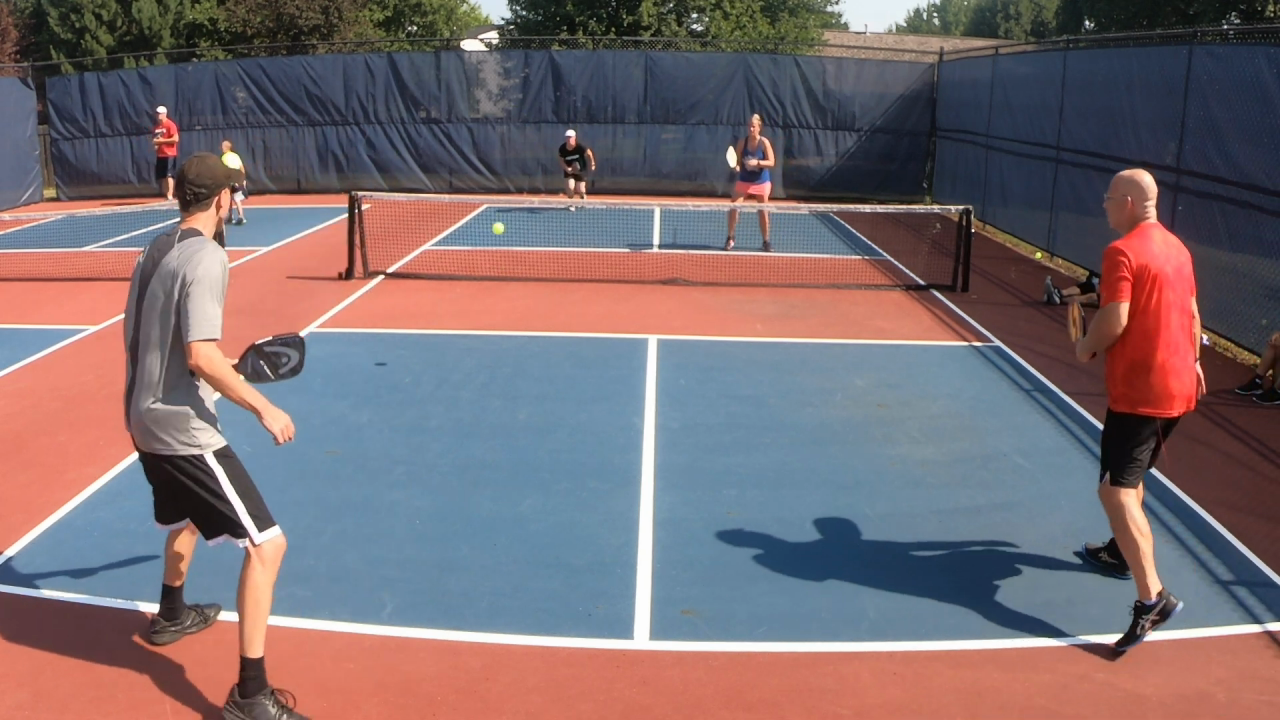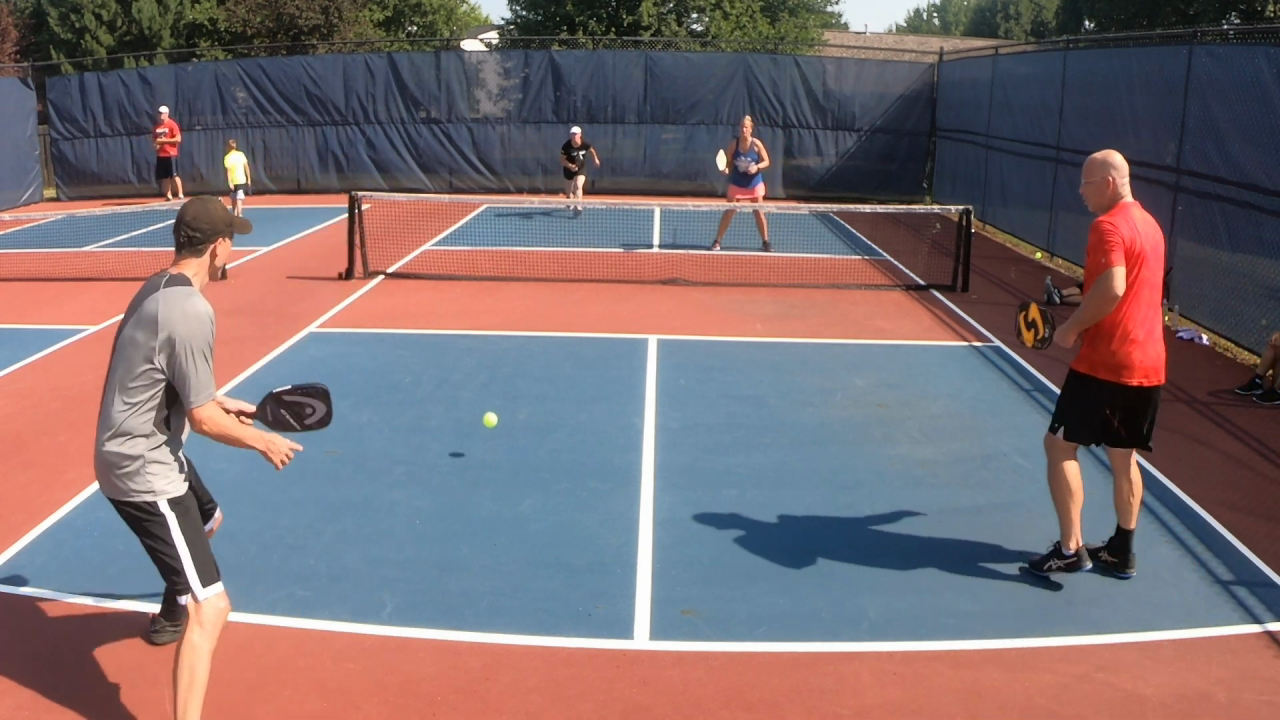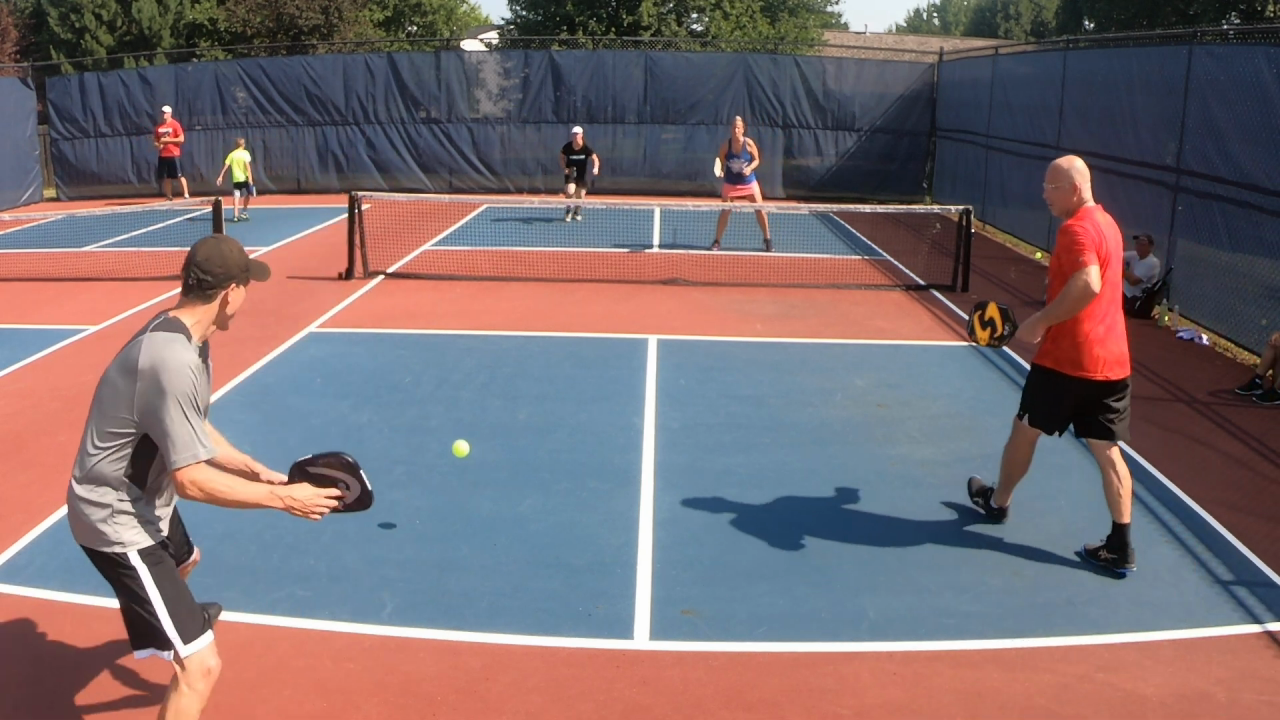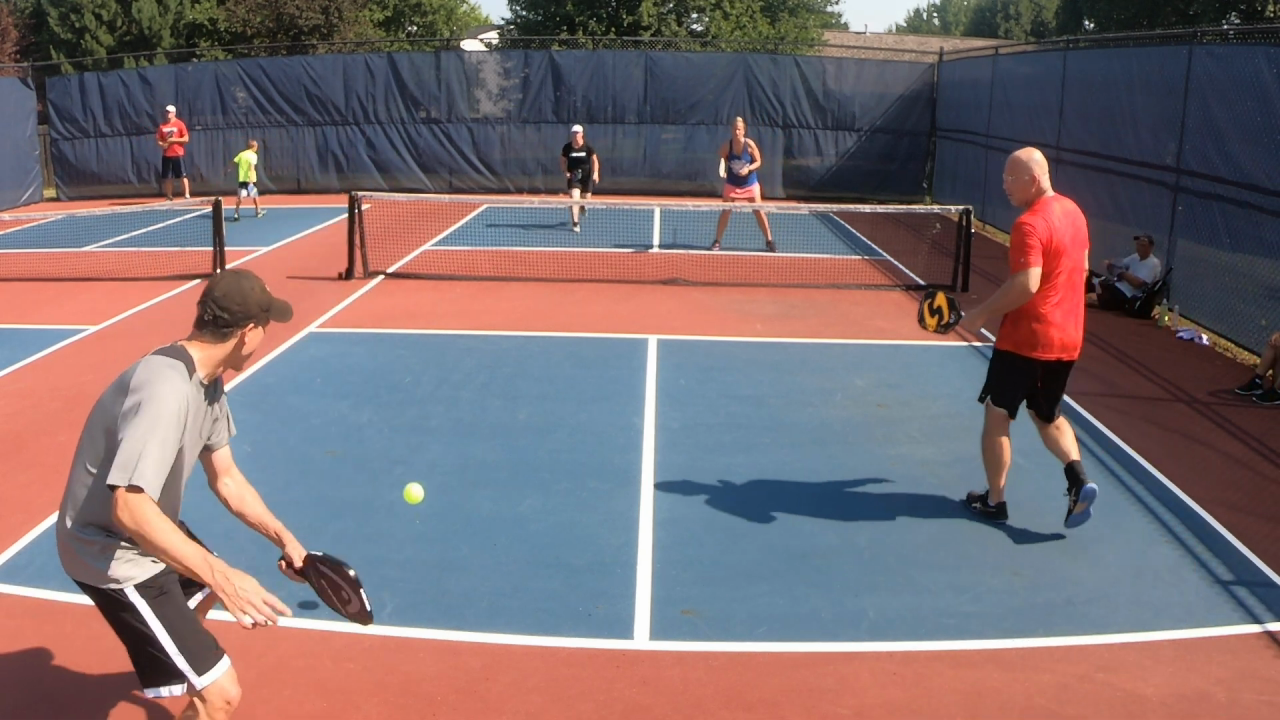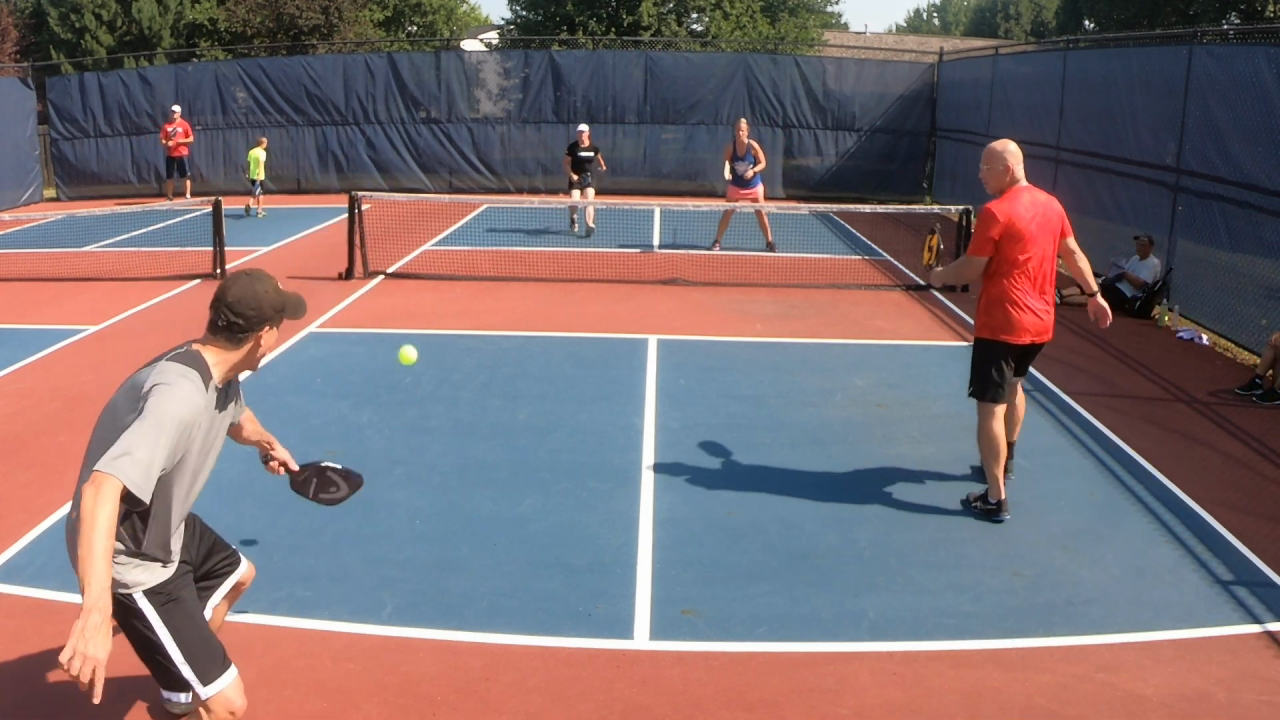
dt=0.2s
person 1, frame 1
left shoulder: (157, 250)
right shoulder: (207, 258)
right elbow: (200, 356)
right wrist: (265, 408)
left hip: (147, 422)
right hip: (182, 429)
left knee: (194, 514)
right knee: (265, 546)
left ankle: (171, 613)
person 1, frame 2
left shoulder: (160, 289)
right shoulder: (191, 313)
right elbow: (203, 419)
left wrist: (229, 404)
right wrist: (264, 443)
left hip: (140, 455)
right hip: (142, 472)
left knee: (203, 522)
right knee: (210, 613)
left ankle: (178, 607)
person 1, frame 3
left shoulder: (186, 341)
right shoulder: (173, 362)
left elbow: (195, 433)
right elbow: (189, 478)
left wrist: (266, 475)
right wrist: (282, 495)
left hip: (142, 502)
right hip: (115, 521)
left knee: (185, 557)
right knee: (202, 666)
left ankle: (175, 618)
person 1, frame 4
left shoulder: (207, 383)
right shoulder: (166, 390)
left elbow: (226, 480)
right elbow: (129, 509)
left wrist: (282, 538)
right wrist: (222, 577)
left hip: (140, 537)
right hip: (109, 555)
left knee: (208, 588)
left ankle: (178, 667)
person 1, frame 5
left shoulder: (214, 369)
right shoulder: (179, 397)
left elbow: (234, 421)
right elbow: (98, 493)
left wrist: (270, 446)
right wrist: (95, 614)
left hip: (164, 532)
right hip: (130, 563)
left knee: (237, 576)
left ankle: (187, 675)
person 2, frame 1
left shoulder: (1122, 252)
right shoulder: (1177, 248)
left elbow: (1113, 323)
right elbow: (1190, 310)
left wrist: (1084, 347)
right wrist: (1192, 358)
left hip: (1141, 392)
right hip: (1180, 386)
left knee: (1119, 491)
right knee: (1126, 474)
left ankle: (1154, 596)
right ankle: (1120, 551)
person 2, frame 2
left shoulder: (1108, 225)
right shoulder: (1149, 224)
left elbow: (1113, 288)
left wrist: (1073, 327)
left hip: (1104, 363)
right hip: (1149, 364)
left knee: (1059, 446)
right knee: (1123, 455)
left ankle: (1070, 548)
right ankle: (1122, 548)
person 2, frame 3
left shoulder: (1075, 229)
right shoulder: (1107, 224)
left elbow: (1088, 287)
left wrist: (1039, 323)
left hip: (1066, 358)
right hip: (1112, 360)
left knee: (1023, 432)
right knee: (1106, 450)
left ankle: (998, 502)
right ankle: (1120, 543)
person 2, frame 4
left shoulder: (1029, 224)
right shoulder: (1074, 212)
left elbow: (1025, 285)
left wrist: (982, 312)
left hip: (1026, 340)
right hip: (1068, 339)
left knee: (998, 417)
right knee: (1048, 415)
left ankle: (995, 499)
right ankle: (1079, 481)
person 2, frame 5
left shoulder: (994, 212)
right shoulder: (1051, 205)
left elbow: (969, 272)
right elbow: (1073, 253)
left wrist: (941, 274)
right wrist: (1093, 295)
left hip: (999, 326)
right hip: (1039, 325)
left knee: (991, 409)
right knee: (1011, 386)
left ankle: (996, 498)
right ankle: (1005, 457)
